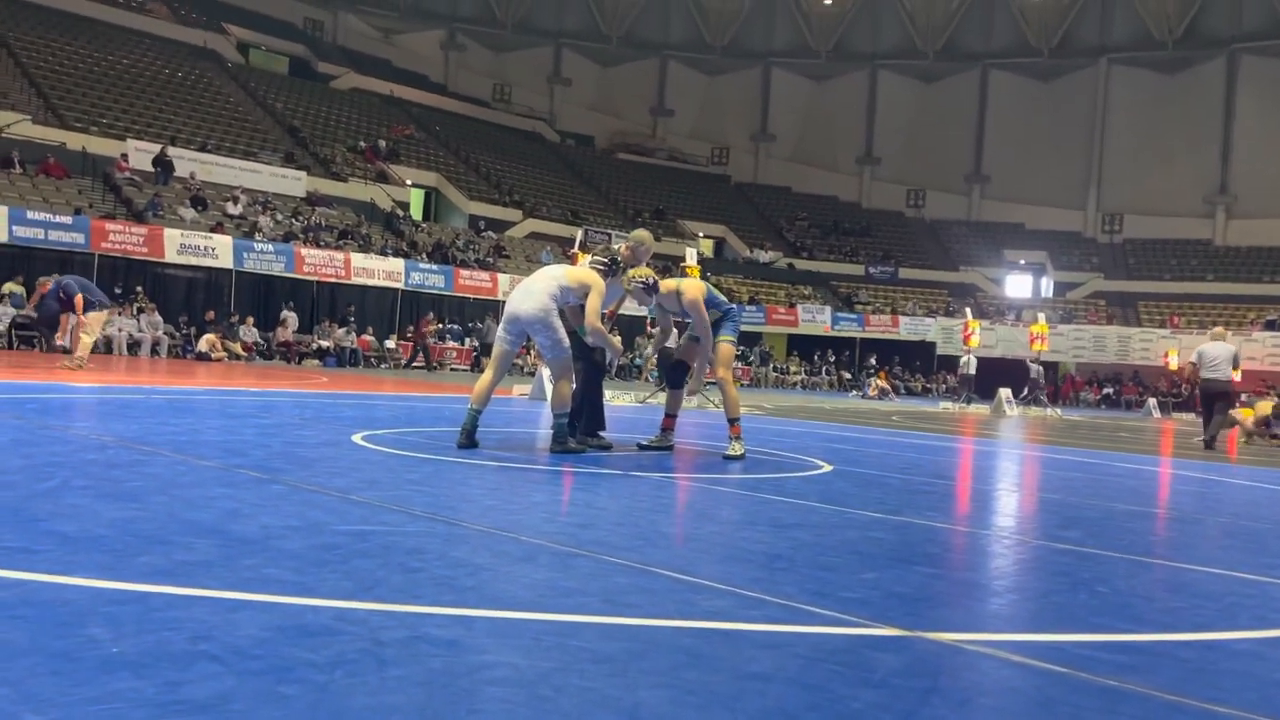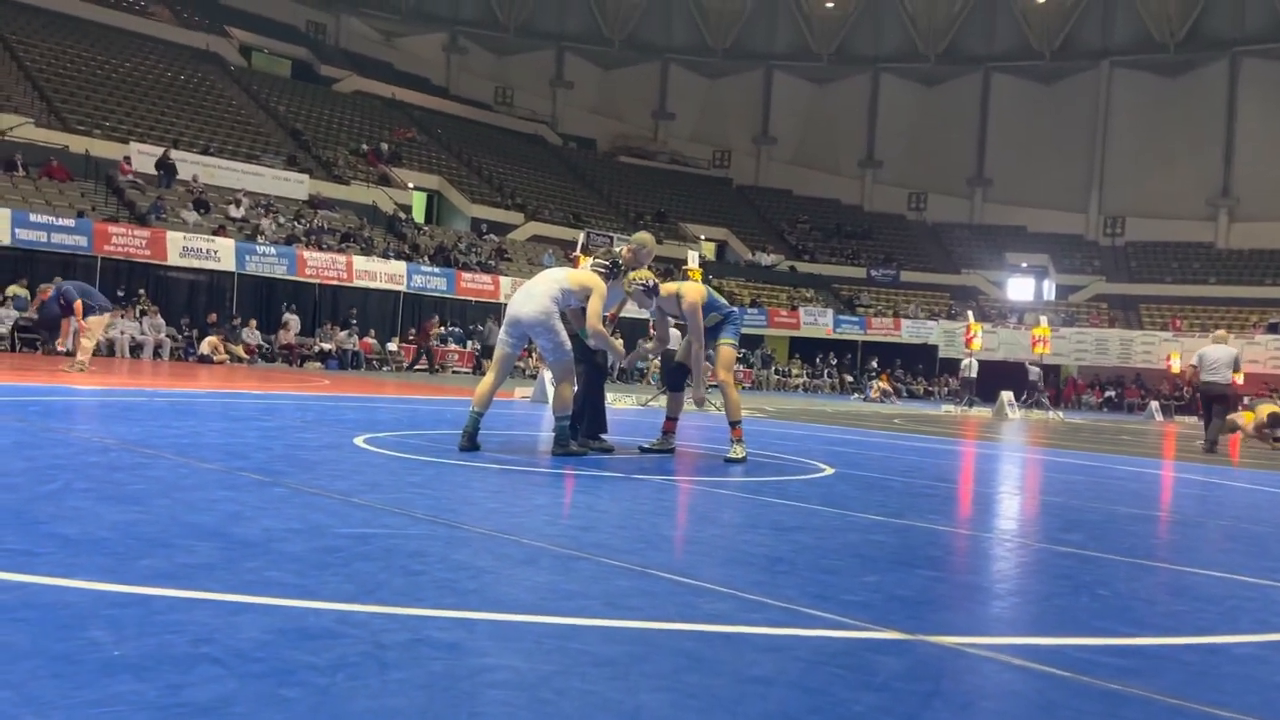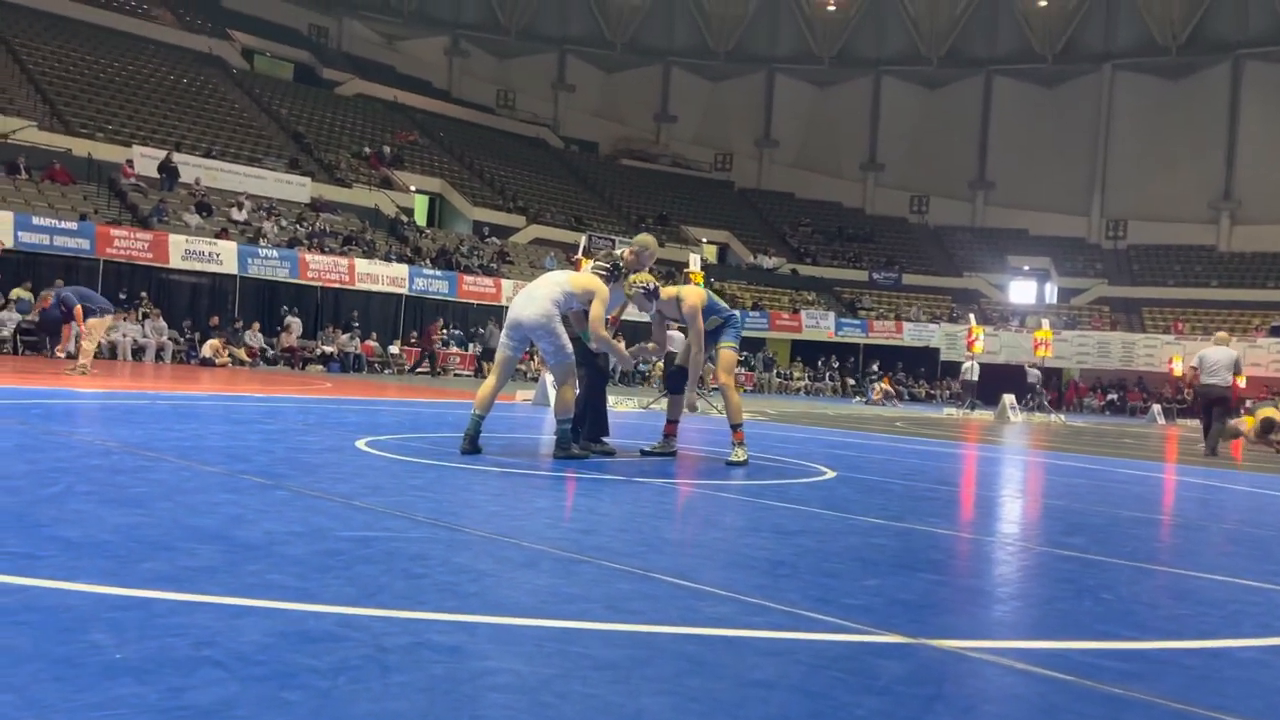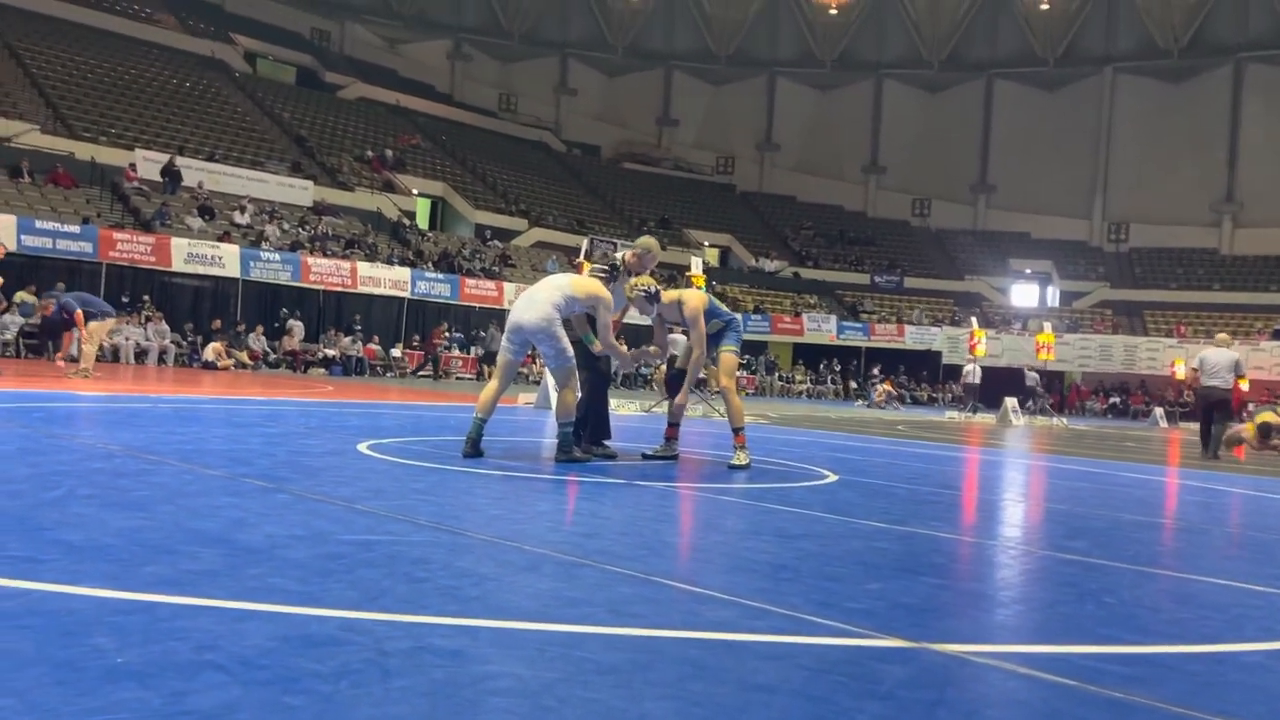
dt=0.1s
person 1, frame 1
left shoulder: (637, 266)
right shoulder: (600, 261)
left wrist: (609, 319)
right hip: (573, 312)
left knee: (597, 369)
right knee: (589, 368)
left ankle: (571, 424)
right ankle: (587, 430)
person 1, frame 2
left shoulder: (638, 269)
right shoulder: (602, 263)
left wrist: (611, 321)
right hip: (574, 315)
left knee: (599, 371)
right knee: (591, 370)
left ankle: (573, 426)
right ankle: (588, 432)
person 1, frame 3
left shoulder: (639, 271)
right shoulder: (603, 265)
left wrist: (613, 324)
right hip: (576, 318)
left knee: (600, 374)
right knee: (593, 373)
left ankle: (575, 429)
right ankle: (590, 436)
person 1, frame 4
left shoulder: (640, 273)
right shoulder: (605, 268)
left wrist: (614, 325)
right wrist: (591, 342)
left hip: (599, 323)
left knee: (602, 377)
right knee: (595, 376)
left ankle: (578, 433)
right ankle: (591, 439)
person 2, frame 1
left shoulder: (569, 271)
right shoulder: (597, 283)
right elbow: (592, 326)
right wrist: (614, 347)
left hip: (514, 302)
right hip: (539, 308)
left knee: (493, 371)
right knee: (563, 375)
left ankle: (467, 432)
right ankle: (560, 438)
person 2, frame 2
left shoulder: (569, 273)
right shoulder: (599, 286)
right elbow: (595, 329)
right wrist: (617, 351)
left hip: (516, 305)
right hip: (540, 311)
left knee: (495, 374)
right knee: (565, 377)
left ankle: (469, 434)
right ankle: (562, 441)
person 2, frame 3
left shoulder: (571, 276)
right shoulder: (600, 289)
right elbow: (598, 334)
right wrist: (622, 355)
left hip: (517, 308)
right hip: (541, 314)
left knee: (497, 377)
right knee: (567, 380)
left ankle: (470, 437)
right ankle: (563, 444)
person 2, frame 4
left shoulder: (569, 278)
right shoulder: (603, 294)
right elbow: (607, 343)
left wrist: (592, 343)
right wrist: (627, 360)
left hip: (518, 312)
right hip: (542, 318)
left knee: (499, 380)
right knee: (568, 384)
left ankle: (472, 441)
right ankle: (565, 448)
person 3, frame 1
left shoulder: (688, 295)
right shoulder: (658, 298)
left elbow: (706, 338)
right elbow: (666, 330)
left wrist: (698, 377)
left hip: (724, 319)
right hip: (703, 321)
left knee: (722, 376)
right knee: (674, 372)
left ankle: (737, 440)
right ankle: (666, 435)
person 3, frame 2
left shoulder: (688, 298)
right shoulder: (658, 304)
left elbow: (698, 346)
right elbow: (661, 343)
left wrist: (698, 386)
right wrist: (641, 351)
left hip: (726, 321)
right hip: (704, 324)
left knee: (723, 379)
right knee: (674, 374)
left ankle: (738, 443)
right ankle: (667, 437)
person 3, frame 3
left shoulder: (688, 302)
right shoulder: (657, 307)
left elbow: (698, 350)
right elbow: (660, 347)
left wrist: (692, 391)
right wrist: (639, 350)
left hip: (727, 325)
right hip: (704, 328)
left knee: (724, 382)
right knee: (673, 377)
left ankle: (739, 446)
right ankle: (669, 441)
person 3, frame 4
left shoulder: (689, 304)
right shoulder: (659, 311)
left elbow: (700, 353)
right elbow: (661, 350)
left wrist: (685, 392)
right wrist: (639, 353)
left hip: (727, 328)
right hip: (705, 332)
left knee: (725, 385)
right knee: (674, 381)
left ankle: (741, 450)
right ankle: (670, 444)
